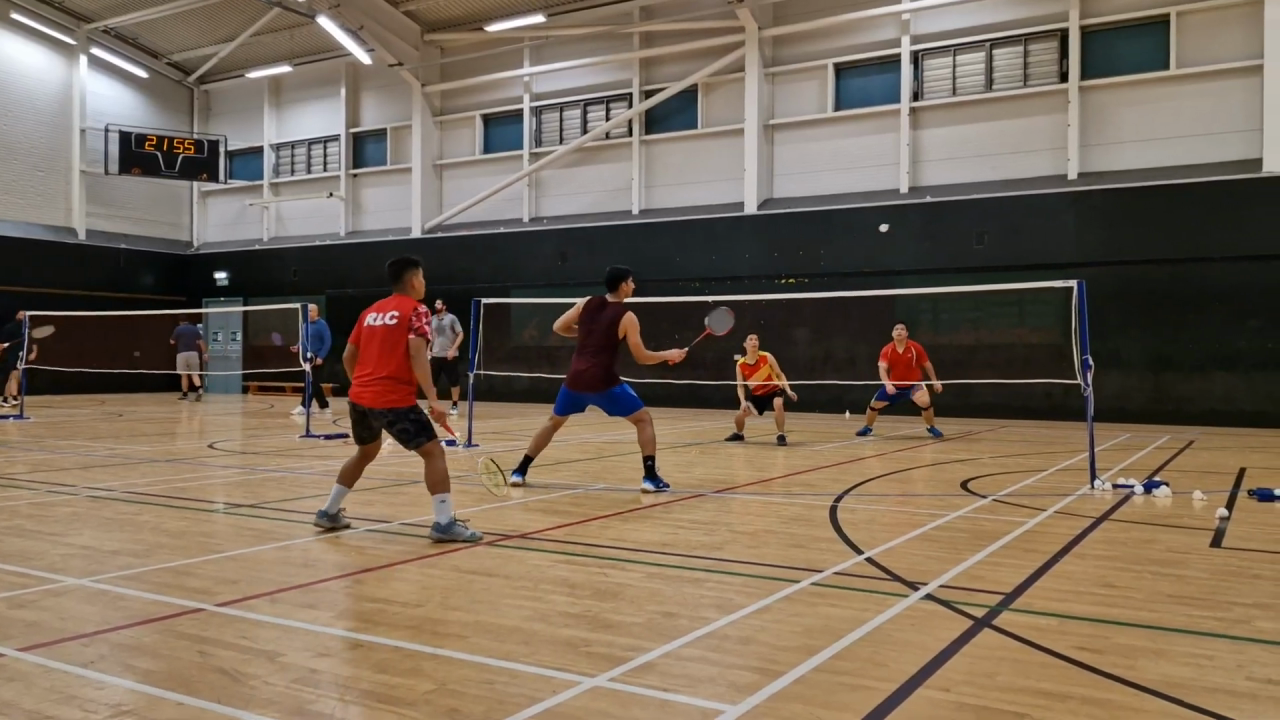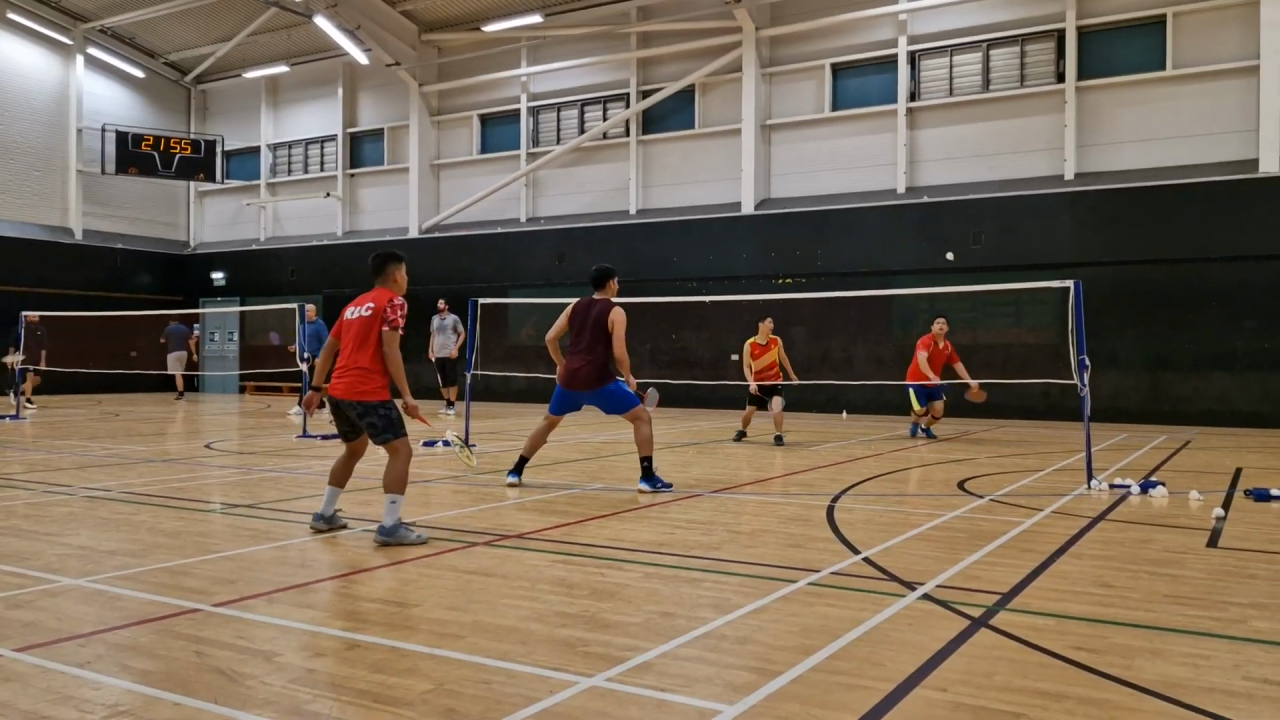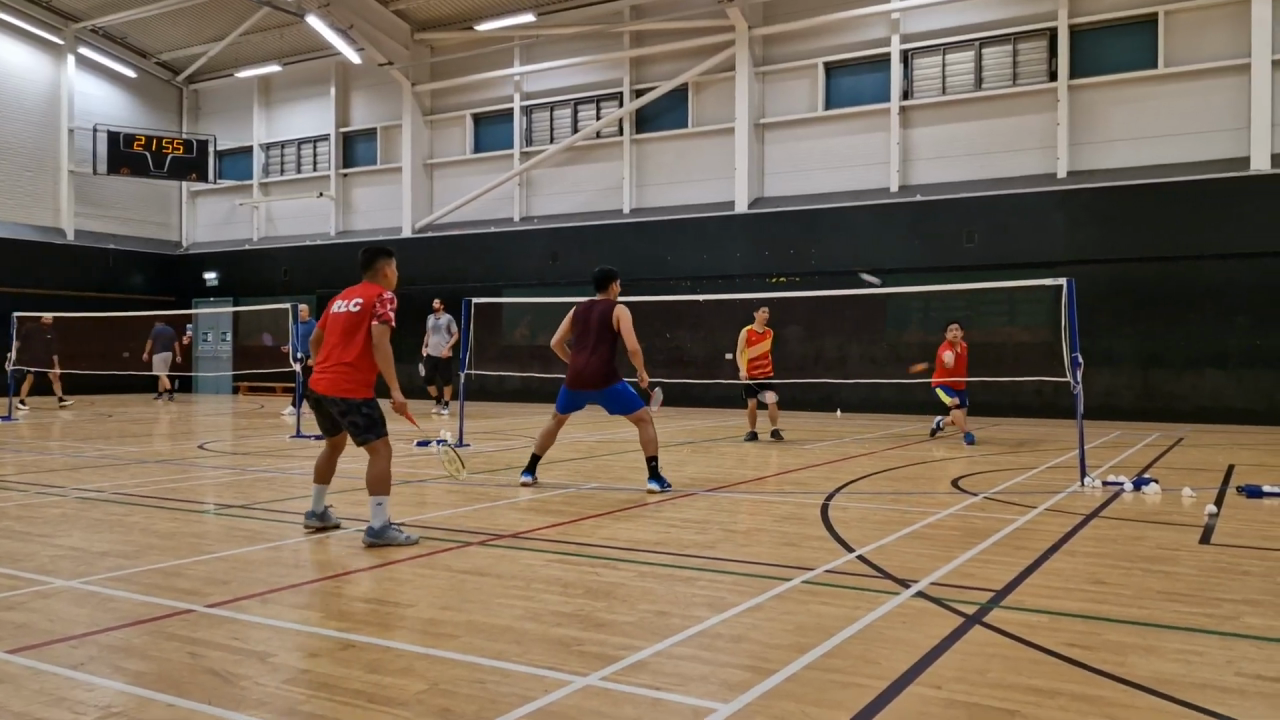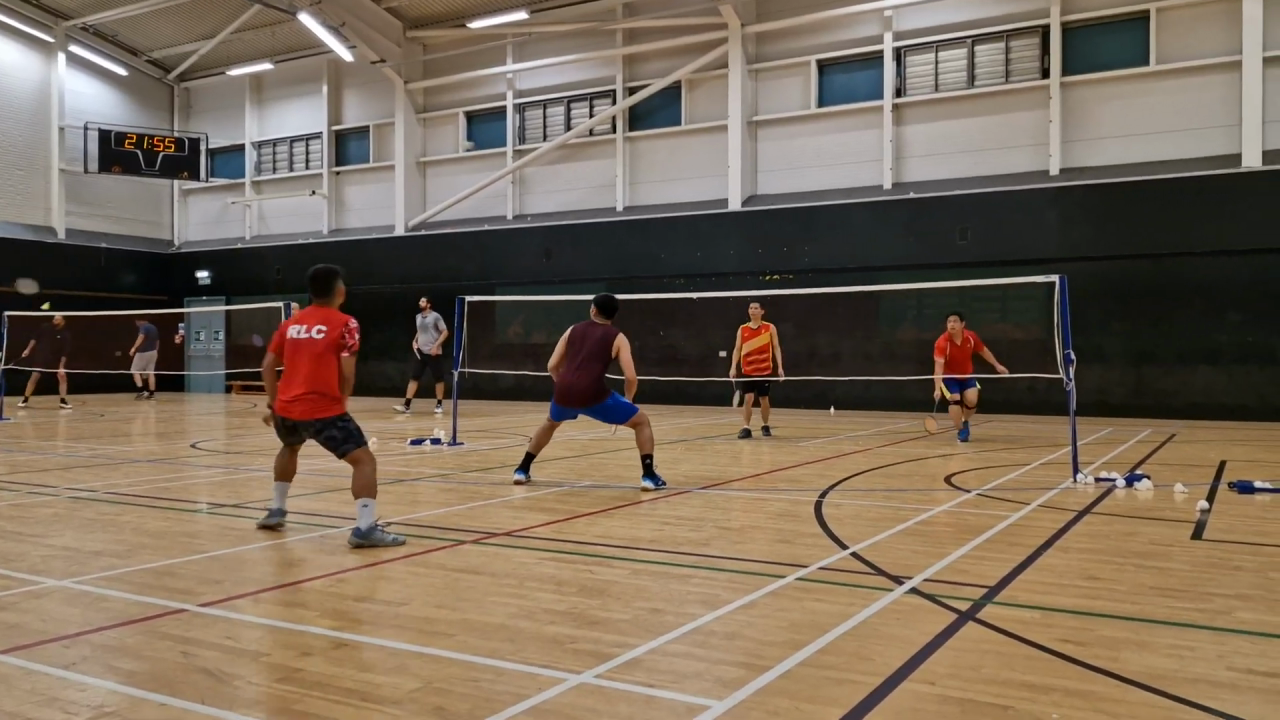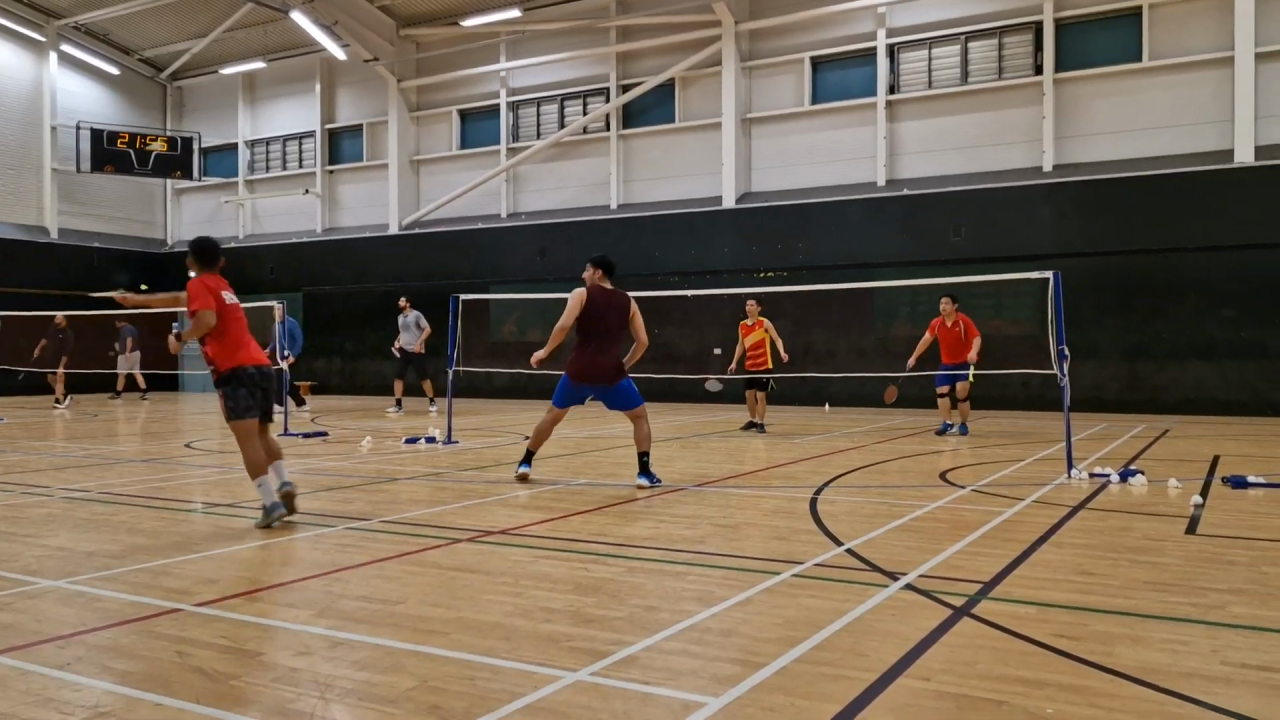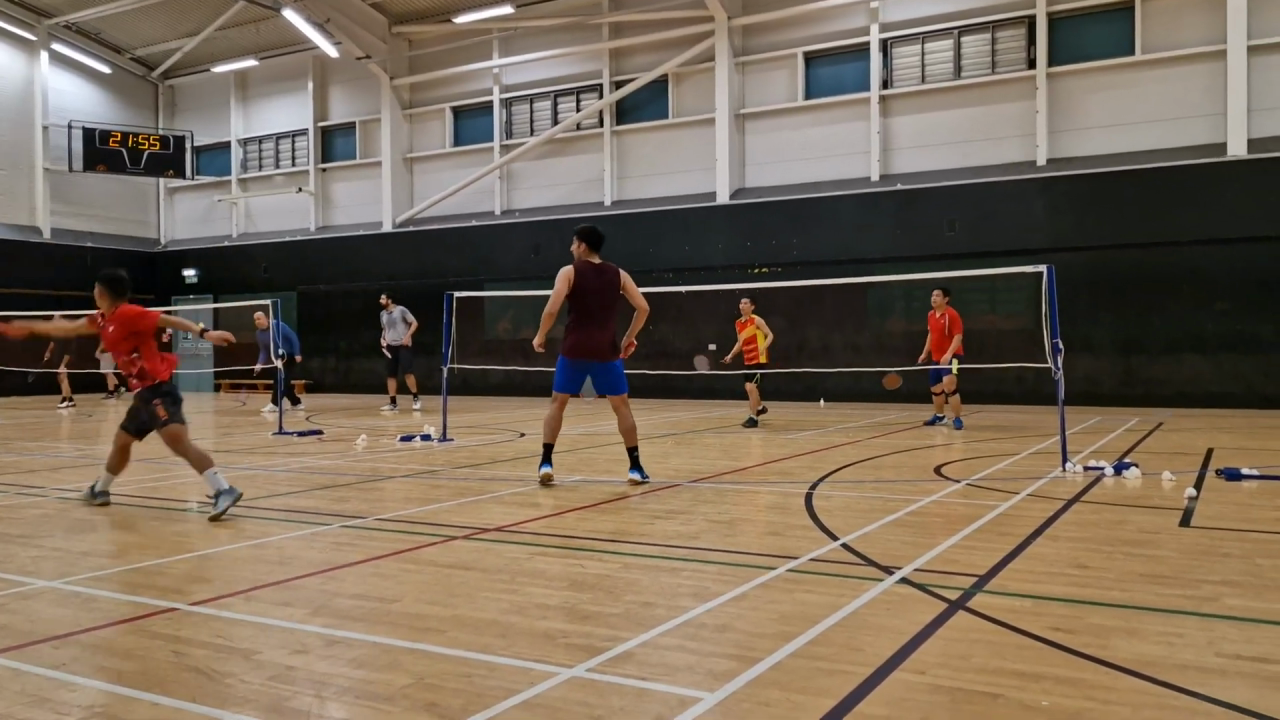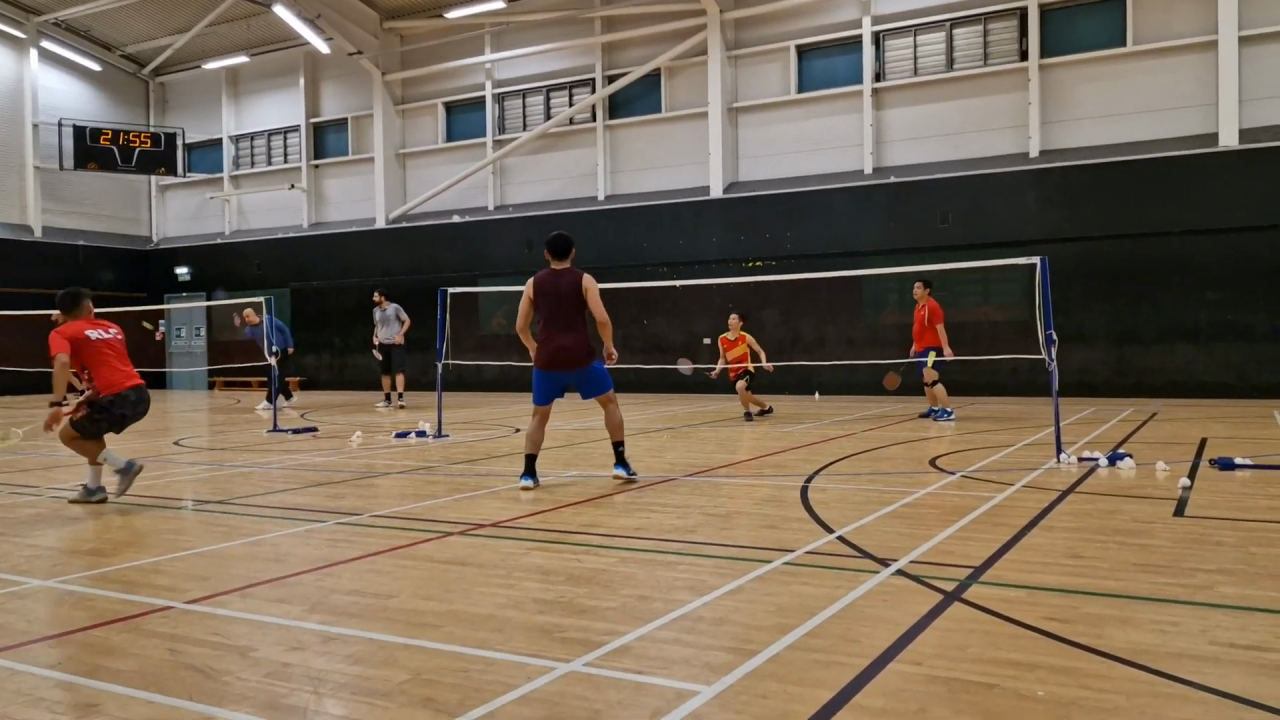
dt=0.3s
person 1, frame 1
left shoulder: (371, 312)
right shoulder: (416, 310)
left elbow: (348, 356)
right elbow: (418, 358)
right wrist: (433, 401)
left hip: (360, 397)
right hip: (393, 400)
left knee: (366, 452)
right knee: (433, 454)
left ankle: (329, 511)
right ankle: (445, 523)
person 1, frame 2
left shoulder: (354, 304)
right shoulder: (394, 301)
left elbow: (328, 348)
right elbow: (390, 351)
left wrist: (315, 388)
right wrist: (407, 395)
left hip: (339, 391)
right hip: (368, 393)
left knee: (355, 449)
right knee: (400, 451)
left ankle: (325, 514)
right ankle: (390, 526)
person 1, frame 3
left shoulder: (341, 297)
right shoulder: (382, 297)
left elbow: (314, 342)
right elbow: (379, 346)
right wrist: (396, 391)
left hip: (319, 386)
right hip: (352, 390)
left knee: (334, 446)
right knee: (380, 452)
left ankle: (317, 514)
right ankle: (378, 528)
person 1, frame 4
left shoulder: (289, 323)
right shoulder: (345, 324)
left elbow: (268, 368)
right elbow: (347, 375)
left wrist: (272, 404)
right wrist: (340, 403)
left hip: (288, 409)
right hip: (324, 410)
left knee: (289, 449)
right knee: (364, 461)
left ankle: (276, 510)
right ankle: (365, 528)
person 1, frame 5
left shoulder: (199, 285)
right shoulder: (218, 284)
left elbow: (206, 320)
right elbow: (179, 299)
left wrist: (180, 338)
right wrist: (138, 301)
left hip: (236, 370)
right hip: (260, 366)
left knee: (247, 440)
right knee: (261, 435)
left ankle: (271, 505)
right ankle: (284, 485)
person 1, frame 6
left shoulder: (127, 313)
right shoulder: (104, 320)
left elbow: (169, 320)
right elbow: (69, 328)
left wrist: (205, 333)
right wrist: (32, 327)
left hip: (157, 389)
right hip: (146, 393)
left knee: (178, 442)
right knee: (121, 442)
left ankle: (224, 491)
right ankle: (100, 490)
person 1, frame 7
left shoulder: (61, 333)
right shoulder: (112, 329)
left elbow: (62, 363)
left wrist: (57, 404)
right wrist: (90, 398)
left hip: (118, 398)
right hip: (140, 395)
left knee: (68, 434)
right knee: (93, 432)
left ankle: (124, 466)
right ankle: (94, 488)
person 2, frame 1
left shoulder: (587, 303)
right shoulder: (627, 317)
left elbow: (558, 327)
right elbow: (642, 357)
right wrist: (669, 355)
left hip: (575, 378)
right hip: (604, 382)
left knee: (554, 422)
right knee: (644, 421)
left ankle: (520, 472)
right ankle: (650, 477)
person 2, frame 2
left shoulder: (575, 307)
right shoulder: (616, 312)
left elbow: (550, 338)
right elbow: (619, 355)
left wrist: (561, 365)
right wrist: (628, 377)
left hip: (570, 378)
right hip: (599, 380)
left knee: (548, 422)
right knee: (642, 418)
left ankle: (515, 472)
right ankle: (648, 477)
person 2, frame 3
left shoulder: (577, 310)
right shoulder: (619, 310)
left elbow: (555, 344)
right elbow: (633, 348)
right wrist: (642, 373)
left hip: (575, 379)
right hip: (604, 380)
left knee: (557, 420)
right knee: (644, 419)
left ankle: (529, 471)
right ankle: (654, 477)
person 2, frame 4
left shoulder: (573, 330)
right shoulder: (618, 338)
left elbow: (552, 366)
right elbow: (631, 377)
right wrist: (628, 399)
left hip: (563, 394)
right hip: (594, 395)
left knee: (550, 423)
right knee: (641, 421)
left ankle: (522, 470)
right ankle: (649, 475)
person 2, frame 5
left shoulder: (581, 294)
right shoulder: (627, 302)
left elbow: (564, 325)
right elbow: (643, 341)
left wrist: (544, 351)
right wrist: (626, 363)
left hip: (579, 372)
right hip: (612, 373)
left knee: (552, 415)
right knee: (640, 416)
left ankle: (525, 464)
right ankle: (644, 472)
person 2, frame 6
left shoulder: (569, 272)
right shoulder: (618, 274)
left elbow: (552, 309)
right elbow: (643, 308)
left wrist: (540, 336)
right wrist: (630, 337)
left hip: (574, 351)
right hip: (607, 352)
left knee: (557, 405)
right knee: (622, 407)
left ankle: (546, 462)
right ankle: (635, 467)
person 2, frame 7
left shoulder: (534, 283)
right shoulder: (585, 280)
left elbow: (521, 326)
right elbow: (601, 317)
left wrist: (533, 348)
right wrist: (609, 345)
left hip: (548, 361)
right hip: (581, 357)
left knee: (539, 416)
right knee: (610, 404)
left ankle: (529, 473)
right ankle: (621, 462)
